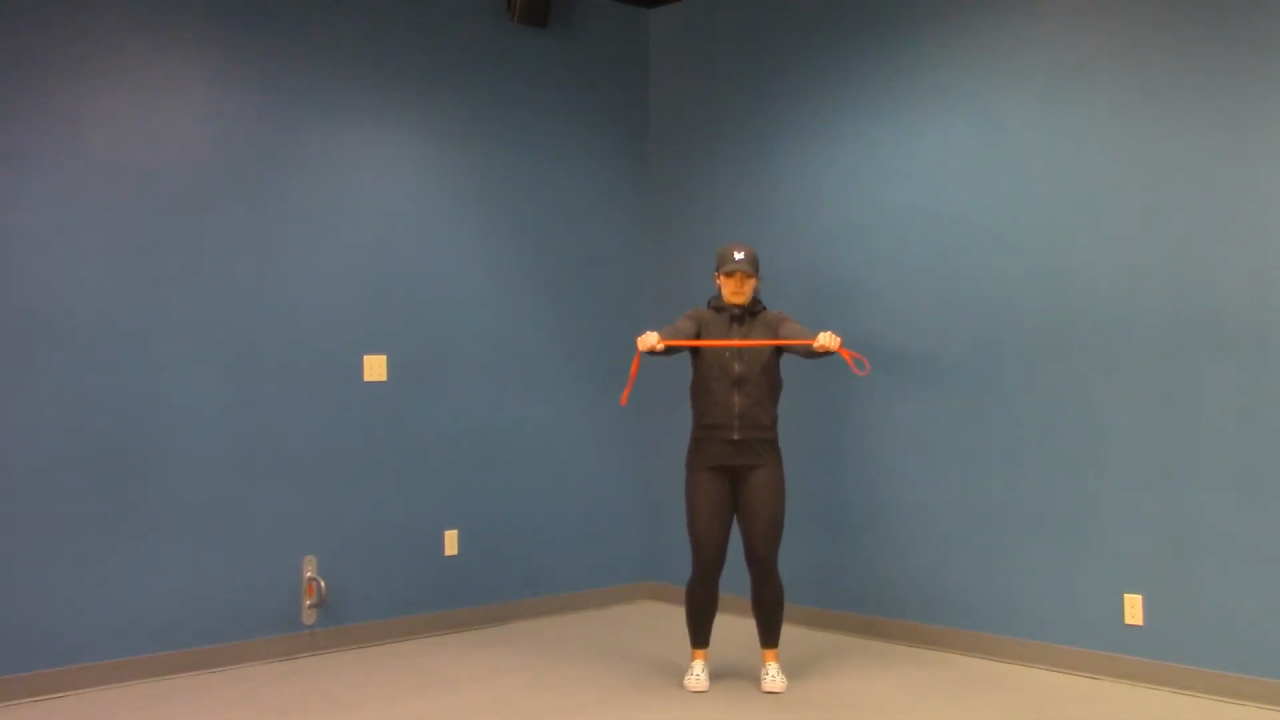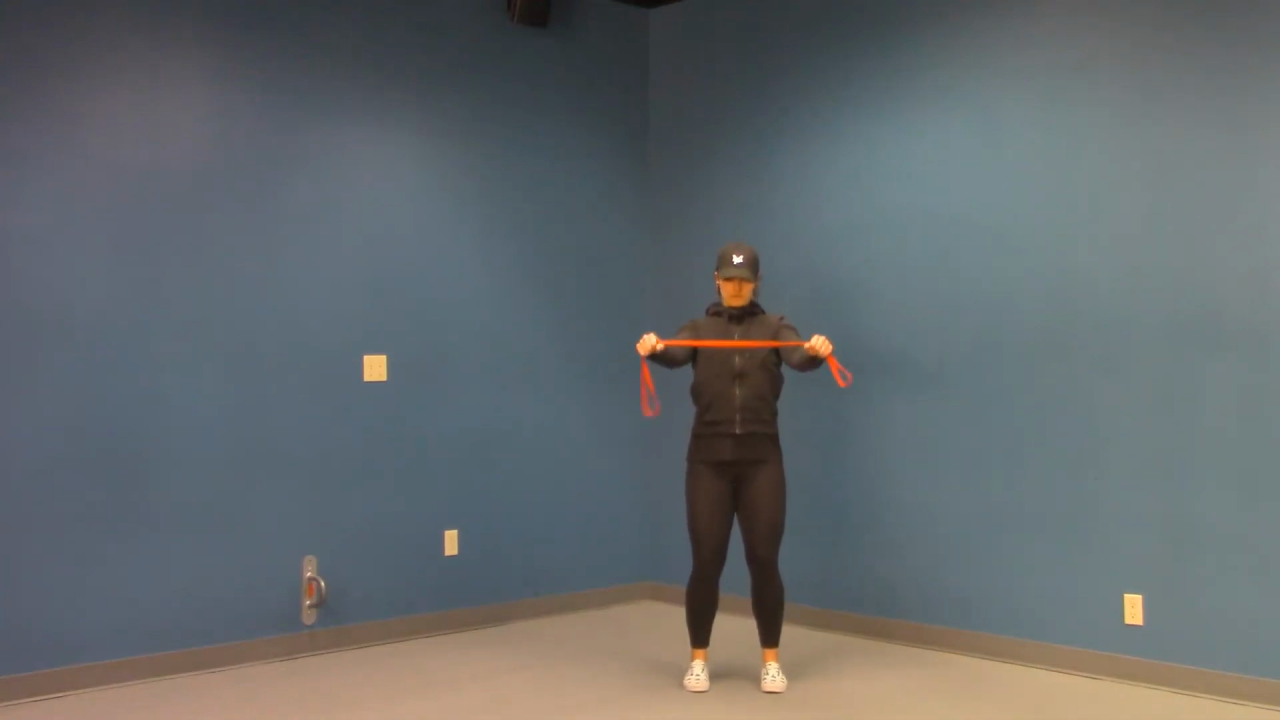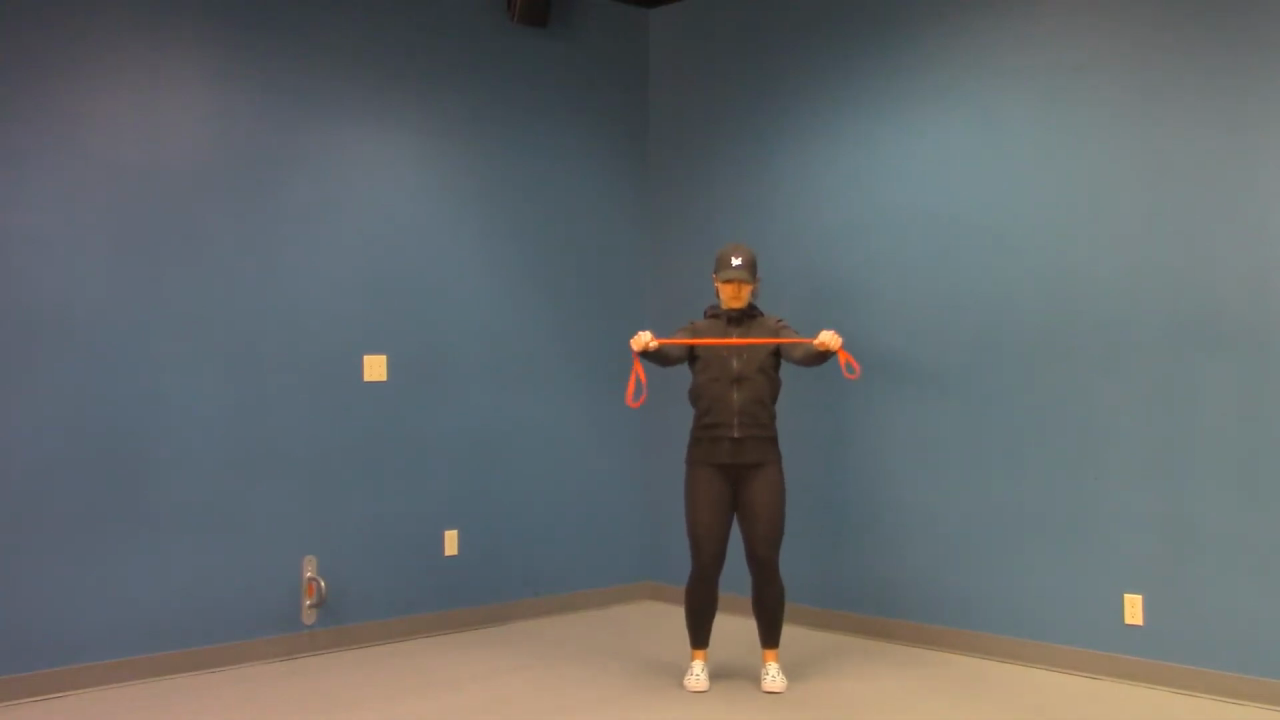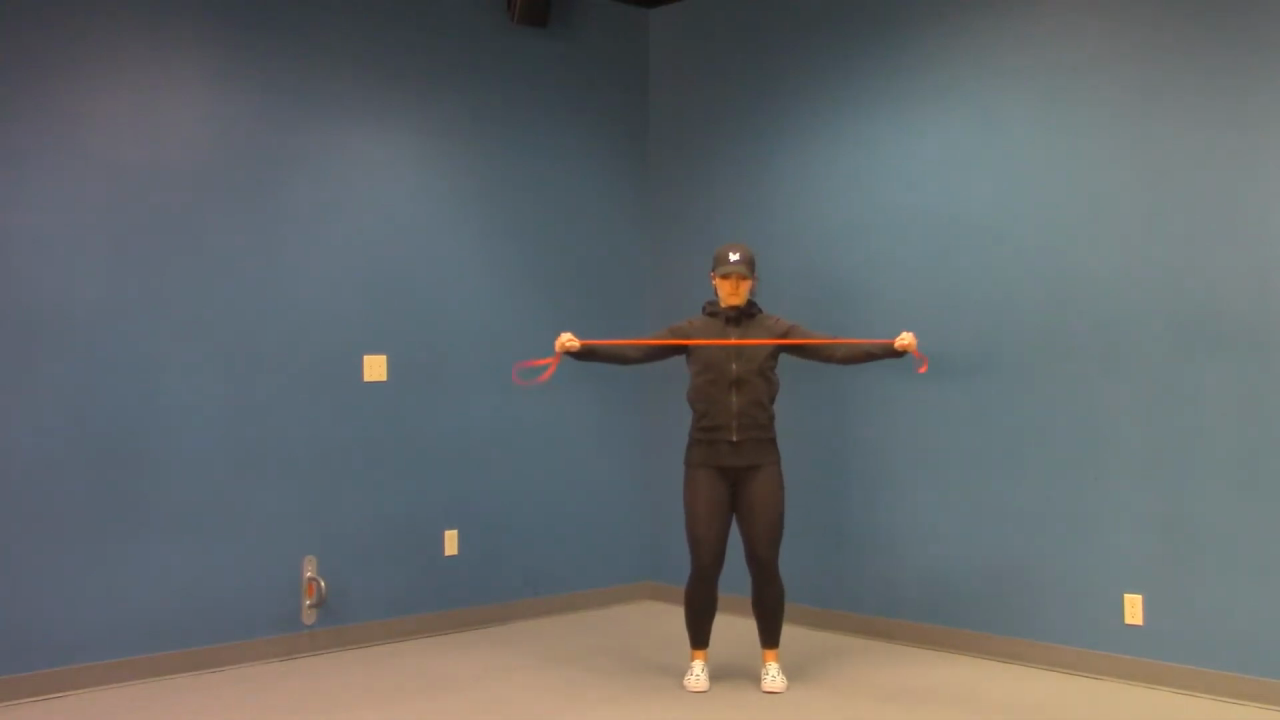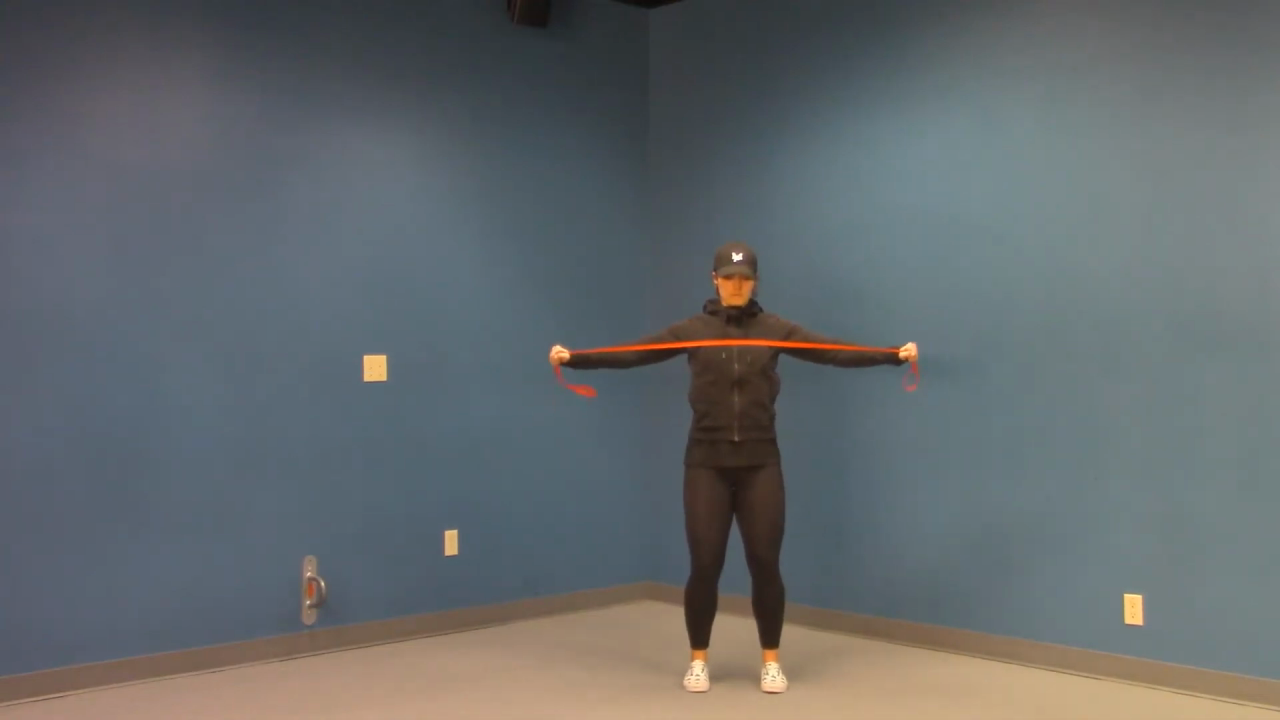
dt=0.5s
person 1, frame 1
left shoulder: (773, 322)
right shoulder: (700, 320)
left elbow: (798, 338)
right elbow: (677, 335)
left wrist: (822, 342)
right wrist: (654, 341)
left hip: (760, 459)
right hip: (707, 460)
left knee: (763, 562)
right knee: (706, 563)
left ankle: (770, 660)
right ankle: (698, 659)
person 1, frame 2
left shoulder: (774, 326)
right shoulder: (700, 327)
left elbow: (797, 357)
right elbow: (676, 354)
left wrist: (816, 351)
right wrist: (653, 349)
left hip: (761, 457)
right hip: (709, 457)
left knee: (764, 561)
right knee: (706, 562)
left ankle: (771, 660)
right ankle: (698, 659)
person 1, frame 3
left shoulder: (771, 329)
right shoulder: (698, 331)
left elbow: (801, 353)
right elbow: (670, 354)
left wrist: (826, 346)
right wrist: (647, 346)
left hip: (760, 459)
right hip: (707, 459)
left knee: (765, 562)
right knee: (705, 563)
left ankle: (770, 660)
right ankle: (698, 659)
person 1, frame 4
left shoulder: (774, 329)
right shoulder: (692, 330)
left elbow: (833, 350)
right elbow: (636, 351)
left wrist: (891, 347)
right wrist: (579, 349)
left hip: (759, 461)
right hip: (706, 461)
left knee: (764, 563)
right knee: (704, 565)
left ankle: (771, 660)
right ankle: (698, 659)
person 1, frame 5
left shoulder: (775, 329)
right shoulder: (693, 329)
left elbow: (834, 352)
right elbow: (634, 353)
left wrist: (894, 355)
right wrist: (573, 358)
left hip: (760, 461)
right hip: (707, 461)
left knee: (765, 564)
right knee: (705, 565)
left ankle: (771, 660)
right ankle: (698, 660)
